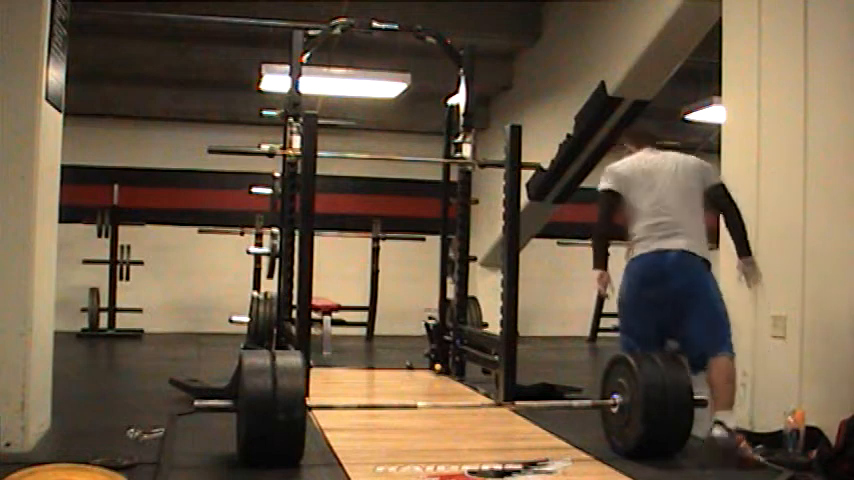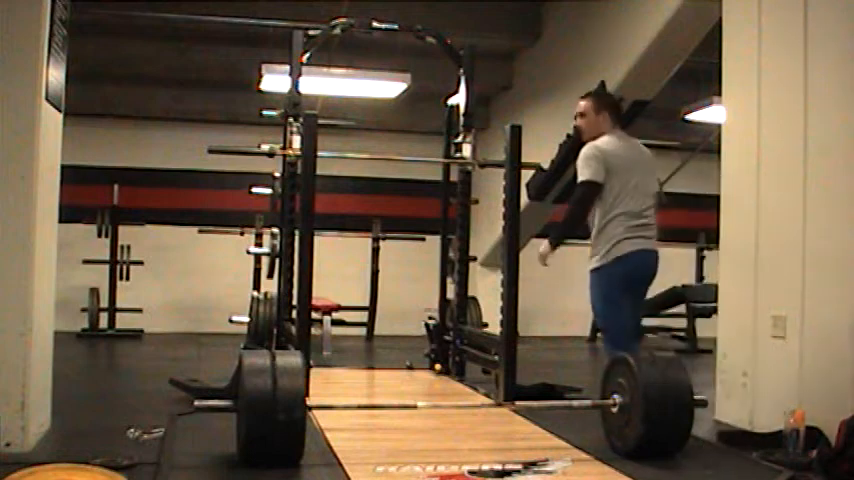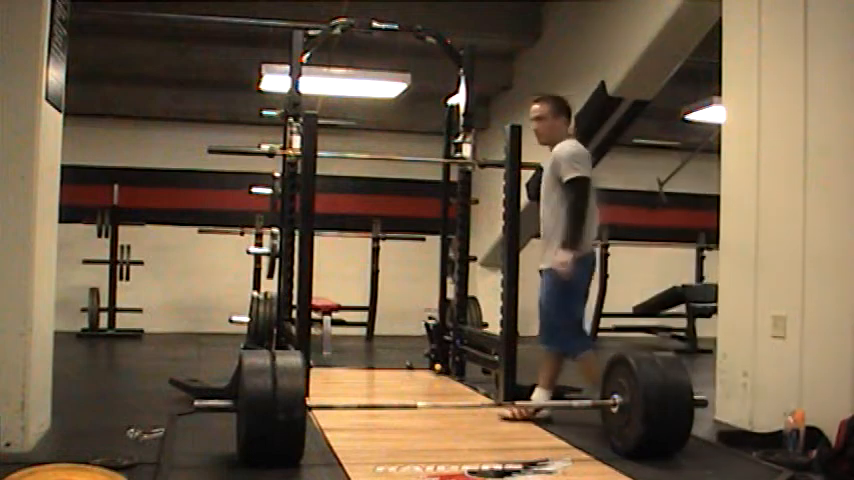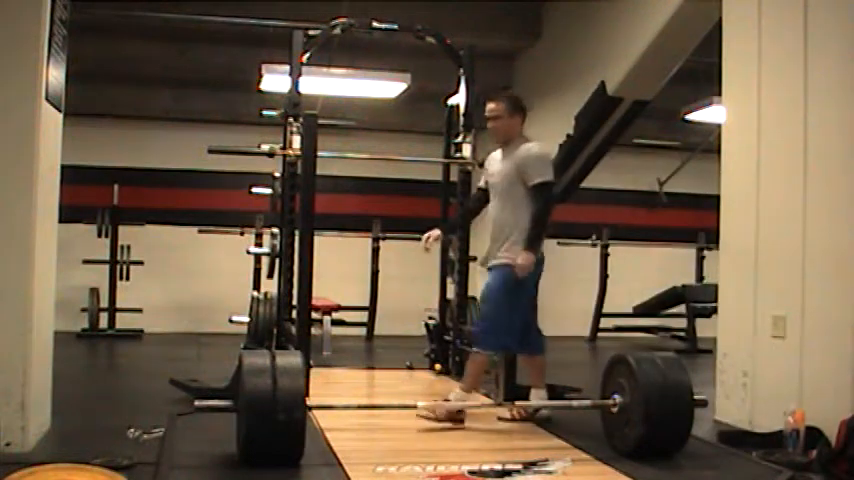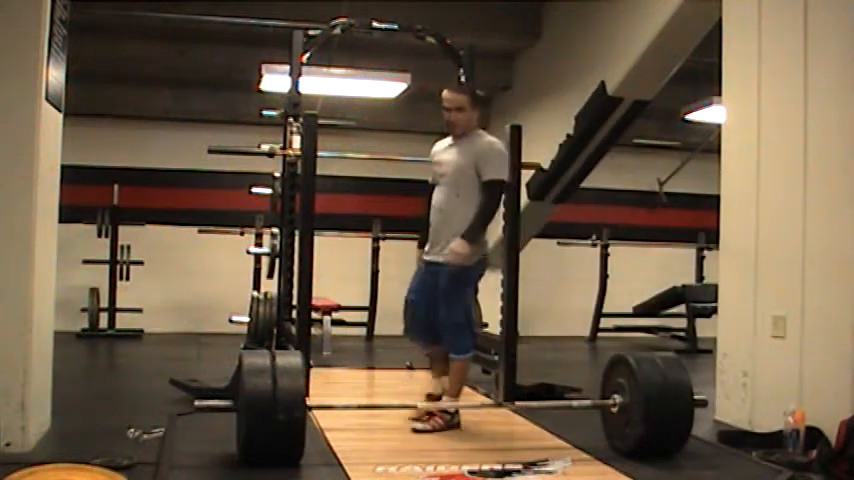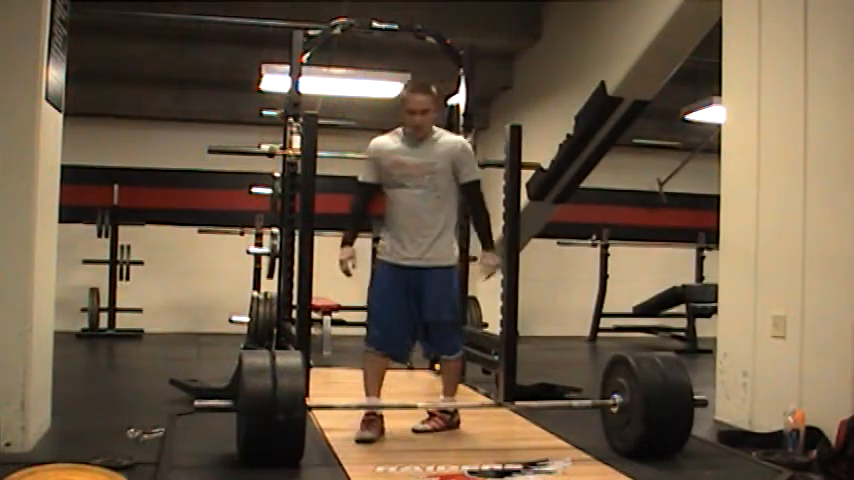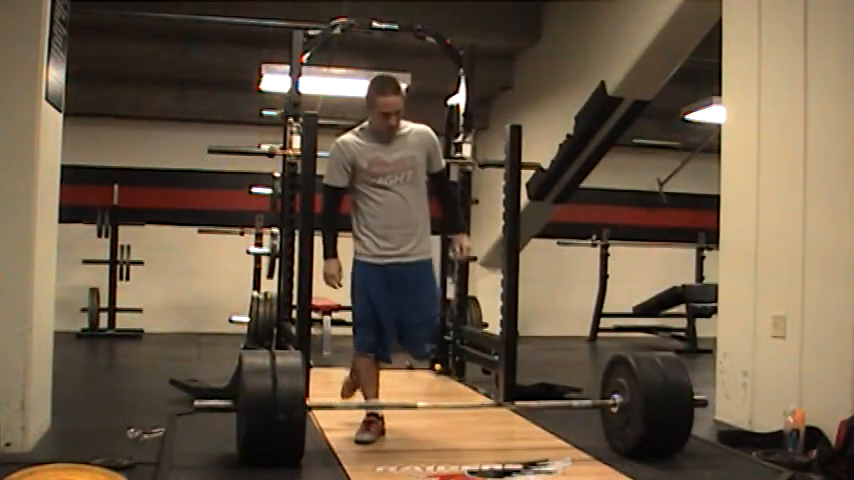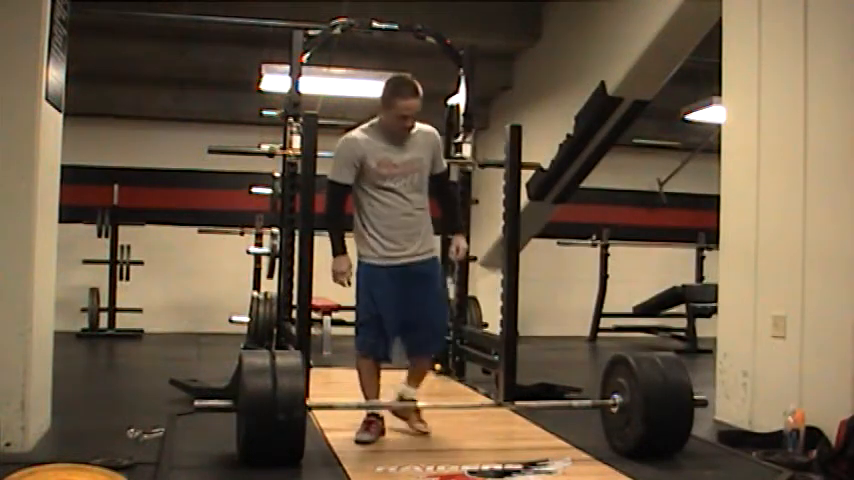
dt=0.5s
person 1, frame 1
left shoulder: (619, 169)
right shoulder: (695, 164)
left elbow: (603, 217)
right elbow: (729, 209)
left wrist: (600, 266)
right wrist: (745, 257)
left hip: (644, 261)
right hip: (690, 260)
left knee: (637, 348)
right knee: (715, 344)
right ankle: (724, 424)
person 1, frame 2
left shoulder: (596, 150)
right shoulder: (643, 153)
left elbow: (582, 202)
left wrist: (552, 242)
left hip: (614, 253)
right hip: (646, 251)
left knee: (617, 337)
right knee: (628, 329)
person 1, frame 3
left shoulder: (567, 151)
right shoulder: (563, 154)
left elbow: (578, 201)
left wrist: (568, 249)
left hip: (568, 260)
right hip: (560, 259)
left knee: (567, 335)
right knee: (553, 334)
right ankle: (540, 401)
person 1, frame 4
left shoulder: (533, 155)
right shoulder: (495, 159)
left elbow: (543, 205)
right elbow: (477, 203)
left wrist: (530, 250)
right wrist: (443, 229)
left hip: (517, 262)
right hip: (502, 259)
left knee: (488, 329)
right knee: (525, 332)
left ankle: (457, 403)
right ankle: (538, 401)
person 1, frame 5
left shoulder: (488, 149)
right shoulder: (439, 149)
left elbow: (491, 200)
left wrist: (467, 239)
right wrist: (423, 244)
left hip: (462, 256)
right hip: (434, 255)
left knee: (455, 329)
right knee: (417, 321)
left ankle: (449, 408)
right ankle: (440, 386)
person 1, frame 6
left shoulder: (456, 148)
right shoulder: (380, 148)
left elbow: (474, 200)
right elbow: (362, 199)
left wrist: (488, 248)
right wrist: (348, 242)
left hip: (439, 262)
right hip: (392, 260)
left knee: (445, 336)
right knee: (380, 336)
left ankle: (448, 409)
right ankle: (373, 413)
person 1, frame 7
left shoulder: (423, 137)
right shoulder: (347, 147)
left elbow: (443, 187)
right elbow: (331, 204)
left wrist: (458, 231)
right wrist: (329, 256)
left hip: (418, 257)
right hip: (371, 260)
left knee: (421, 333)
right knee: (368, 337)
left ankle: (360, 371)
right ankle: (373, 414)
person 1, frame 8
left shoulder: (430, 139)
right shoulder: (355, 144)
left elbow: (443, 188)
right elbow: (336, 200)
left wrist: (457, 232)
right wrist: (339, 253)
left hip: (424, 257)
right hip: (377, 261)
left knee: (431, 334)
right knee: (370, 340)
left ankle: (406, 399)
right ankle: (374, 414)
